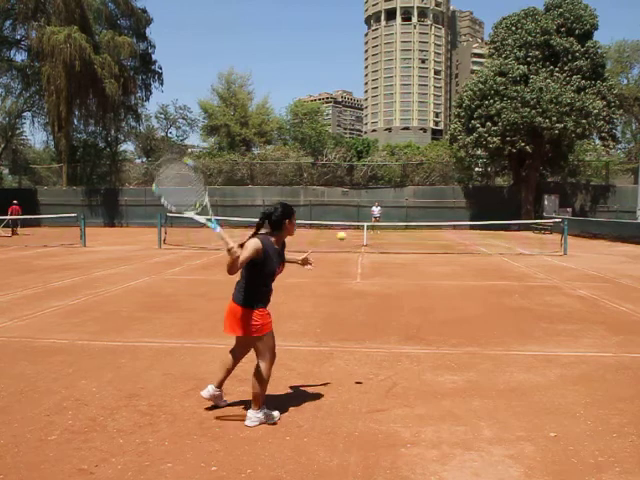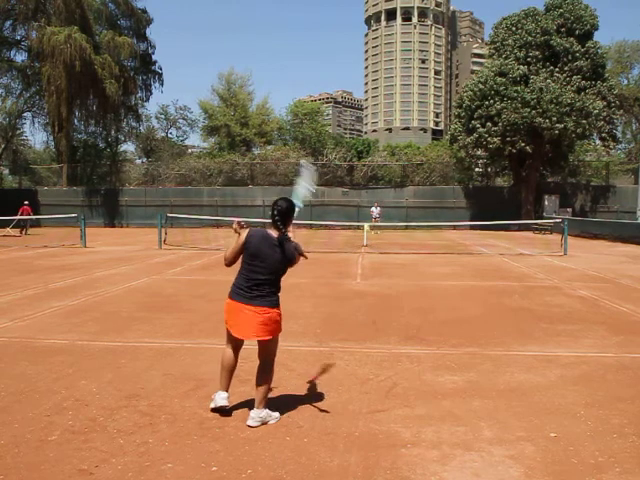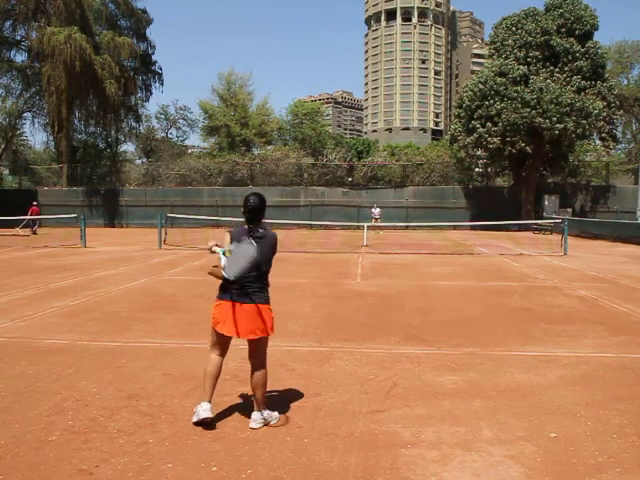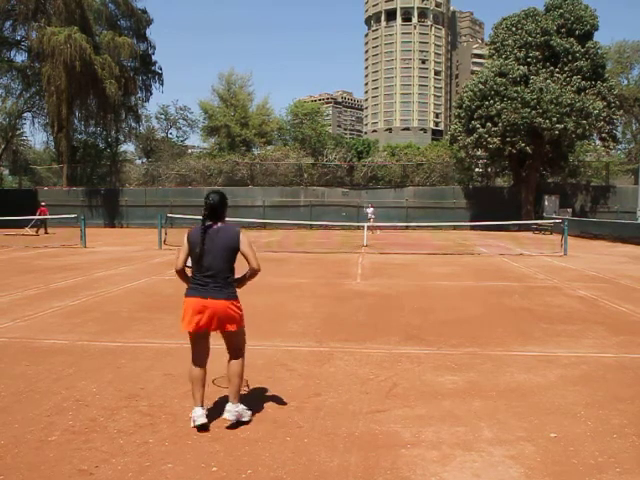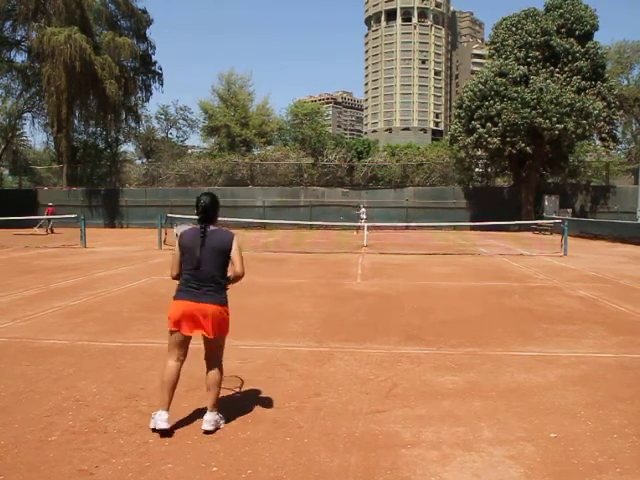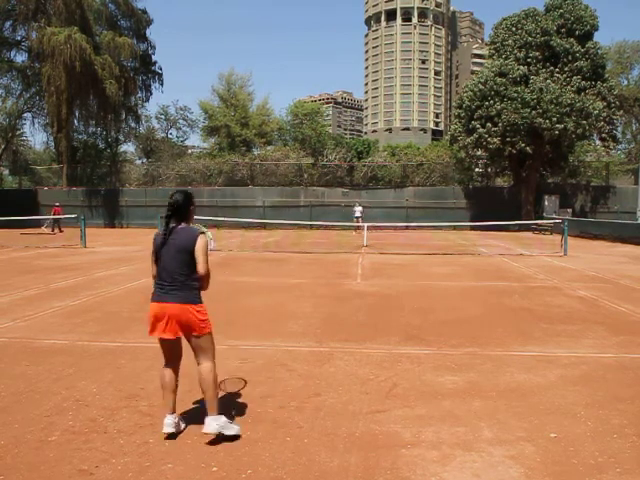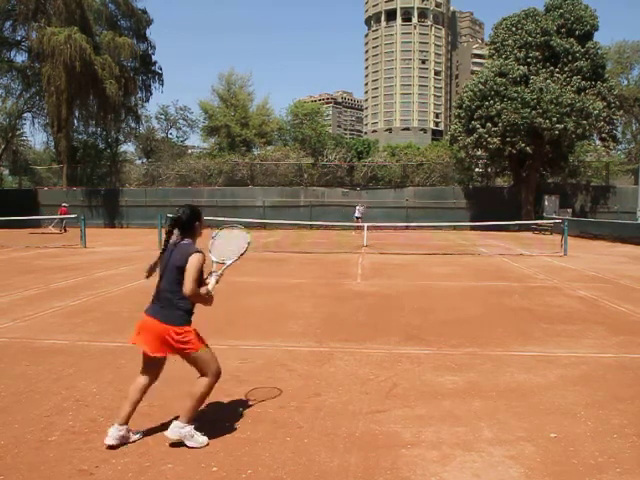
dt=0.4s
person 1, frame 1
left shoulder: (279, 243)
right shoulder: (259, 243)
right elbow: (231, 269)
left wrist: (297, 259)
right wrist: (234, 255)
left hip: (253, 306)
right hip: (250, 309)
left knee: (241, 348)
right knee: (267, 358)
left ankle: (214, 389)
right ankle: (256, 412)
person 1, frame 2
left shoulder: (250, 234)
right shoulder: (291, 251)
left elbow: (228, 261)
left wrist: (240, 234)
right wrist: (289, 237)
left hip: (237, 303)
right hip: (265, 311)
left knee: (231, 348)
right knee: (267, 359)
left ankle: (222, 395)
right ankle: (259, 412)
person 1, frame 3
left shoulder: (231, 236)
right shoulder: (272, 238)
left elbow: (223, 273)
left wrist: (212, 269)
left hip: (228, 303)
right hip: (258, 307)
left knee: (216, 353)
right knee: (258, 361)
left ankle: (205, 406)
right ankle: (259, 413)
person 1, frame 4
left shoulder: (192, 235)
right shoulder: (236, 234)
left elbow: (179, 268)
right elbow: (255, 267)
right wrist: (241, 281)
left hip: (196, 300)
right hip: (225, 301)
left knee: (198, 358)
right knee: (236, 353)
left ankle: (198, 411)
right ankle: (234, 406)
person 1, frame 5
left shoulder: (184, 236)
right shoulder: (229, 238)
left elbow: (175, 273)
right elbow: (238, 272)
left hip: (183, 302)
right hip: (214, 305)
left knee: (174, 359)
right knee: (214, 362)
left ankle: (162, 414)
right ankle: (211, 415)
person 1, frame 6
left shoulder: (159, 237)
right shoulder: (197, 235)
left elbow: (155, 273)
right elbow: (202, 271)
right wrist: (202, 286)
left hip: (160, 305)
right hip: (188, 305)
left knee: (170, 363)
right knee: (206, 360)
left ankle: (170, 419)
right ankle: (215, 418)
person 1, frame 7
left shoulder: (169, 249)
right shoulder: (195, 254)
right elbow: (189, 291)
left wrist: (205, 283)
right wrist: (205, 297)
left hip: (153, 320)
right hip: (175, 326)
left knee: (147, 375)
right knee: (211, 372)
left ankle: (118, 430)
right ankle: (182, 426)
